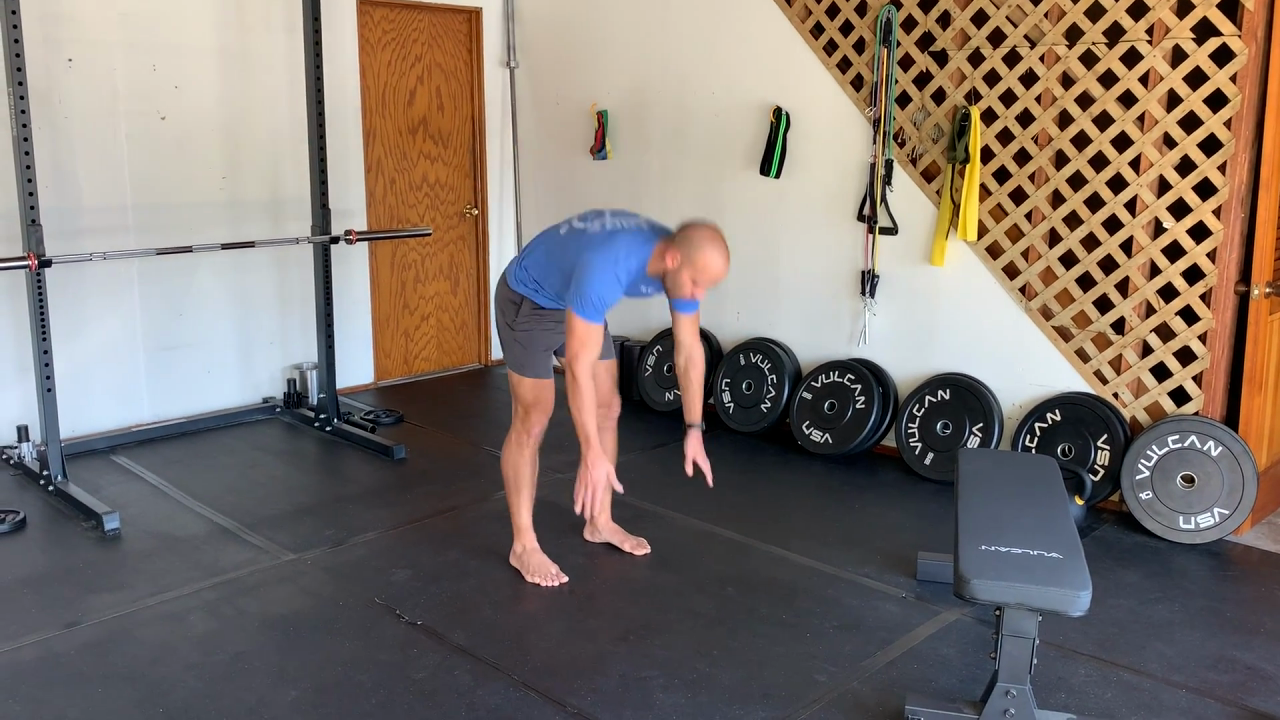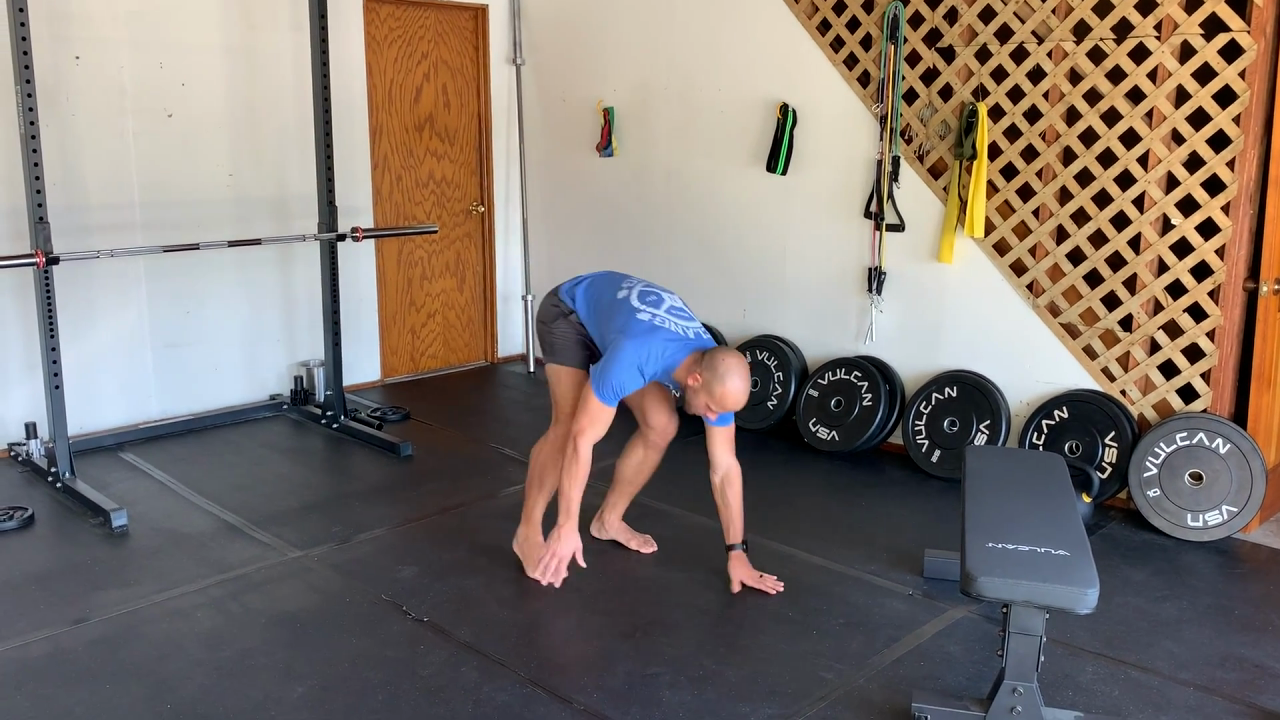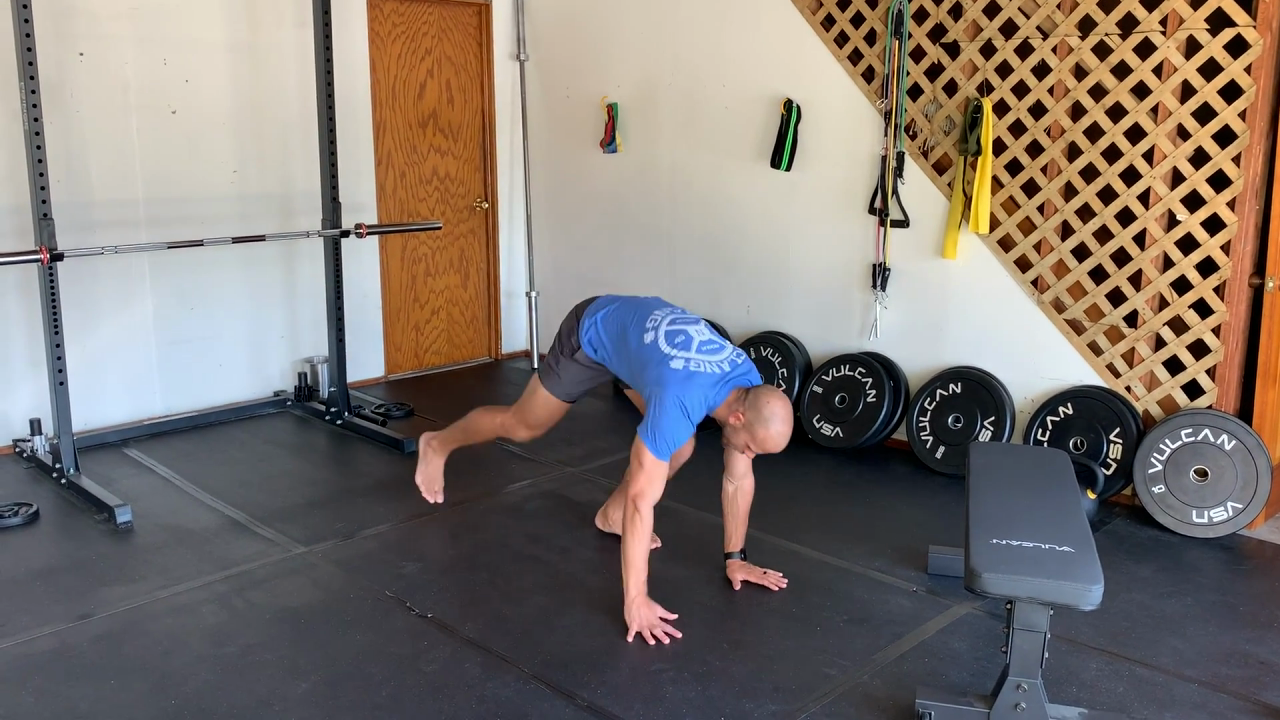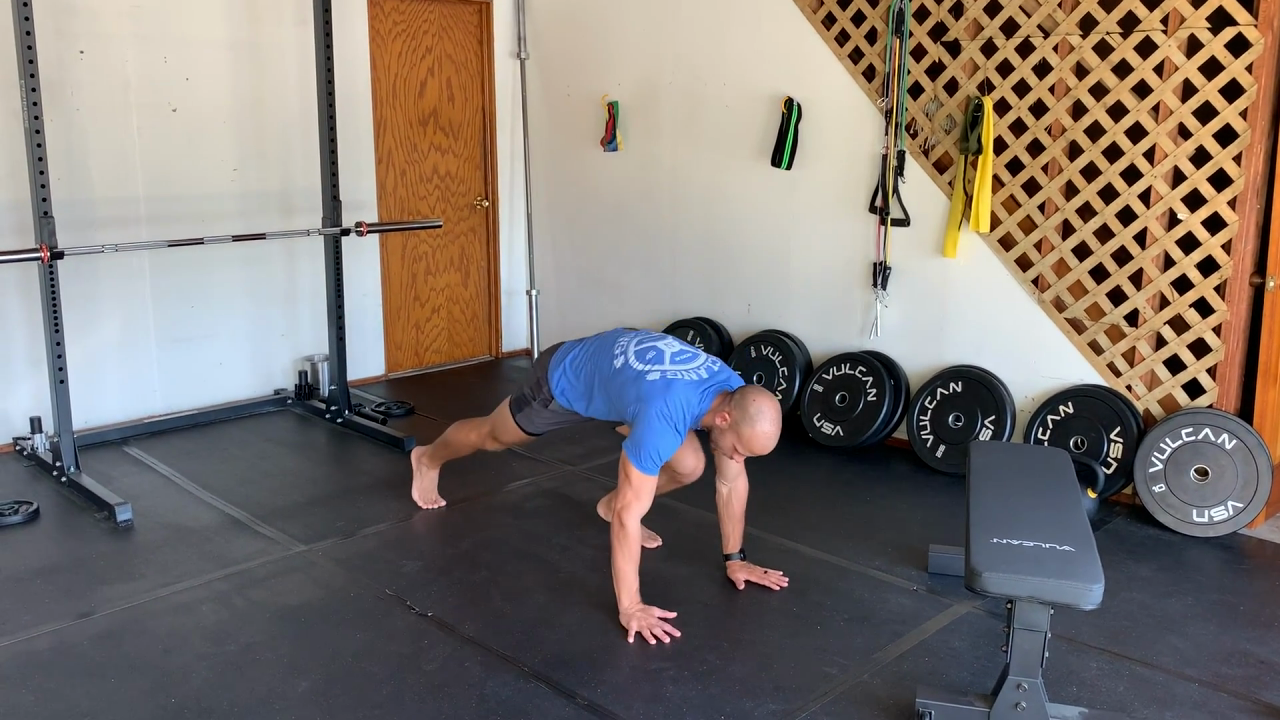
dt=0.4s
person 1, frame 1
left shoulder: (679, 268)
right shoulder: (604, 267)
left elbow: (689, 348)
right elbow: (580, 367)
left wrist: (693, 428)
right wrist: (592, 455)
left hip: (577, 303)
right hip: (528, 298)
left knee: (608, 405)
right knee: (533, 419)
left ankle: (600, 522)
right ankle: (523, 545)
person 1, frame 2
left shoulder: (715, 373)
right shoulder: (634, 357)
left elbow: (725, 467)
right elbow: (582, 439)
left wrist: (737, 552)
right wrist: (566, 528)
left hip: (614, 314)
right hip: (569, 311)
left knee: (662, 427)
right knee: (568, 427)
left ankle: (608, 520)
right ankle: (528, 533)
person 1, frame 3
left shoulder: (752, 391)
right shoulder: (680, 402)
left elbow: (738, 479)
right elbow: (641, 500)
left wrist: (736, 556)
right wrist: (635, 600)
left hip: (641, 328)
right hip: (592, 334)
left knee: (679, 449)
right knee: (524, 423)
left ankle: (612, 515)
right ankle: (437, 445)
person 1, frame 4
left shoulder: (734, 394)
right shoulder: (663, 417)
left elbow: (731, 481)
right elbow: (630, 514)
left wrist: (734, 558)
right wrist: (630, 607)
left hip: (613, 363)
right hip: (563, 380)
left knee: (690, 465)
right knee: (495, 435)
left ankle: (614, 503)
right ankle: (428, 459)
